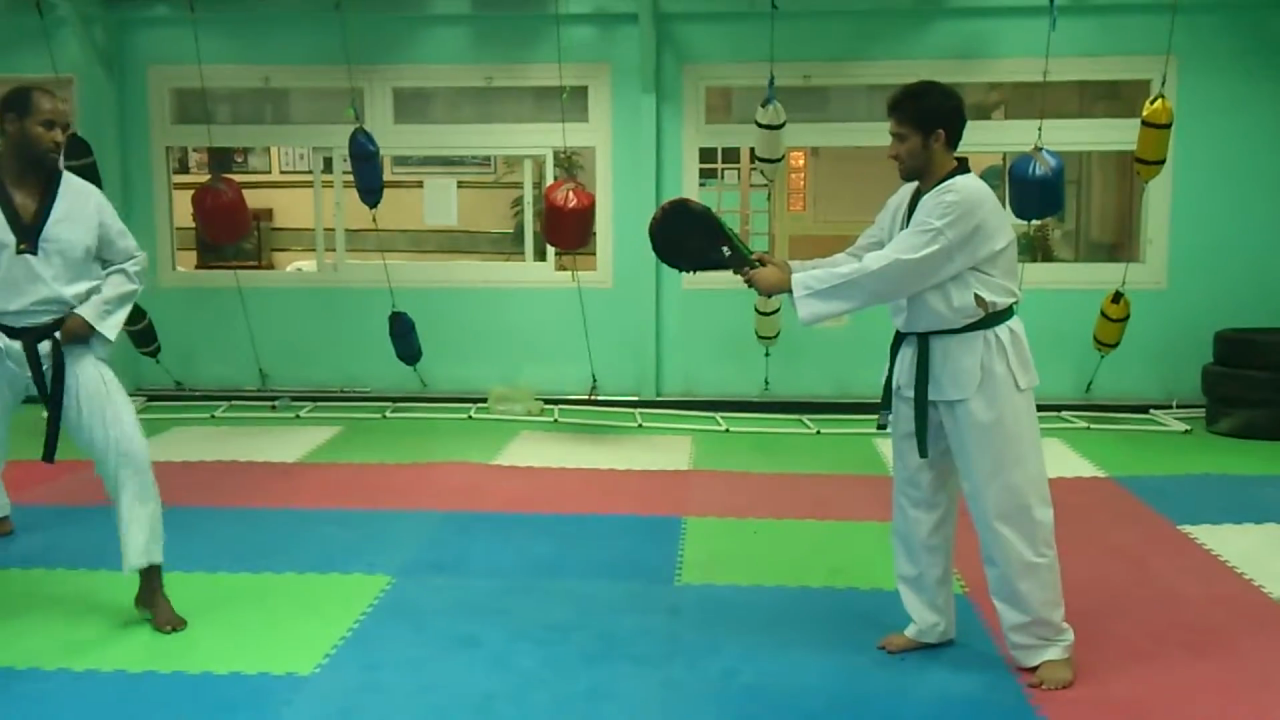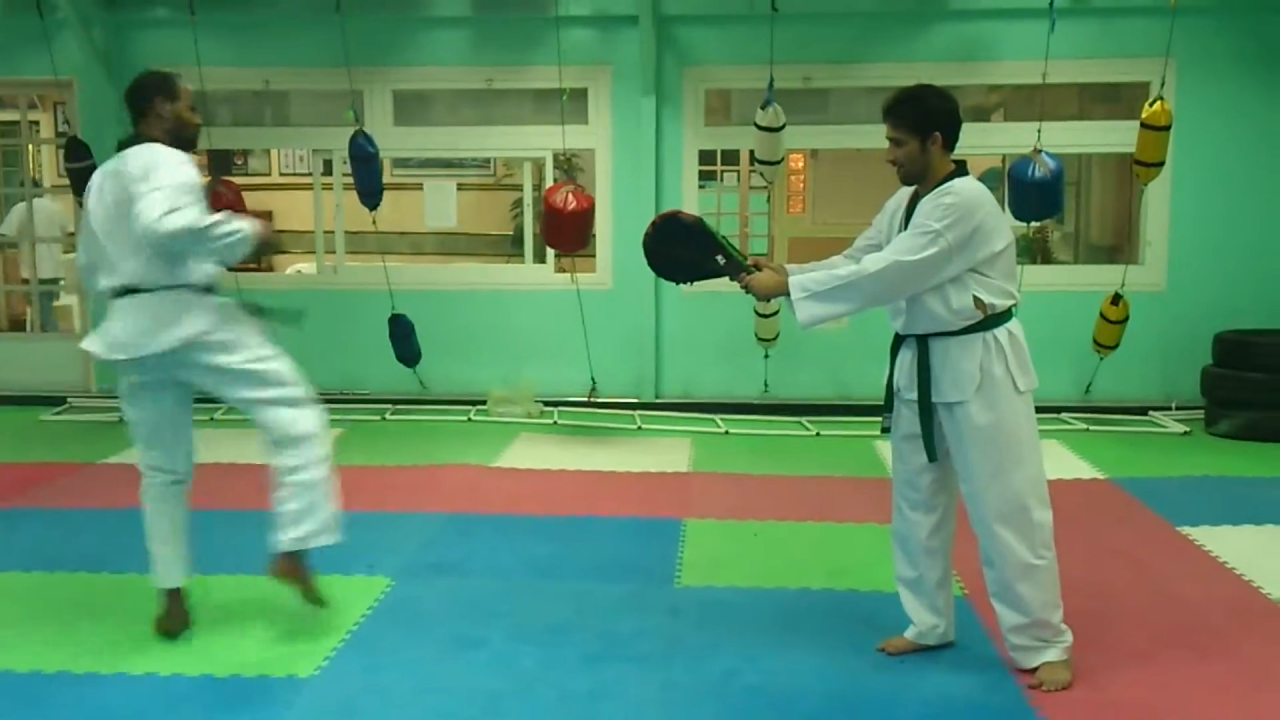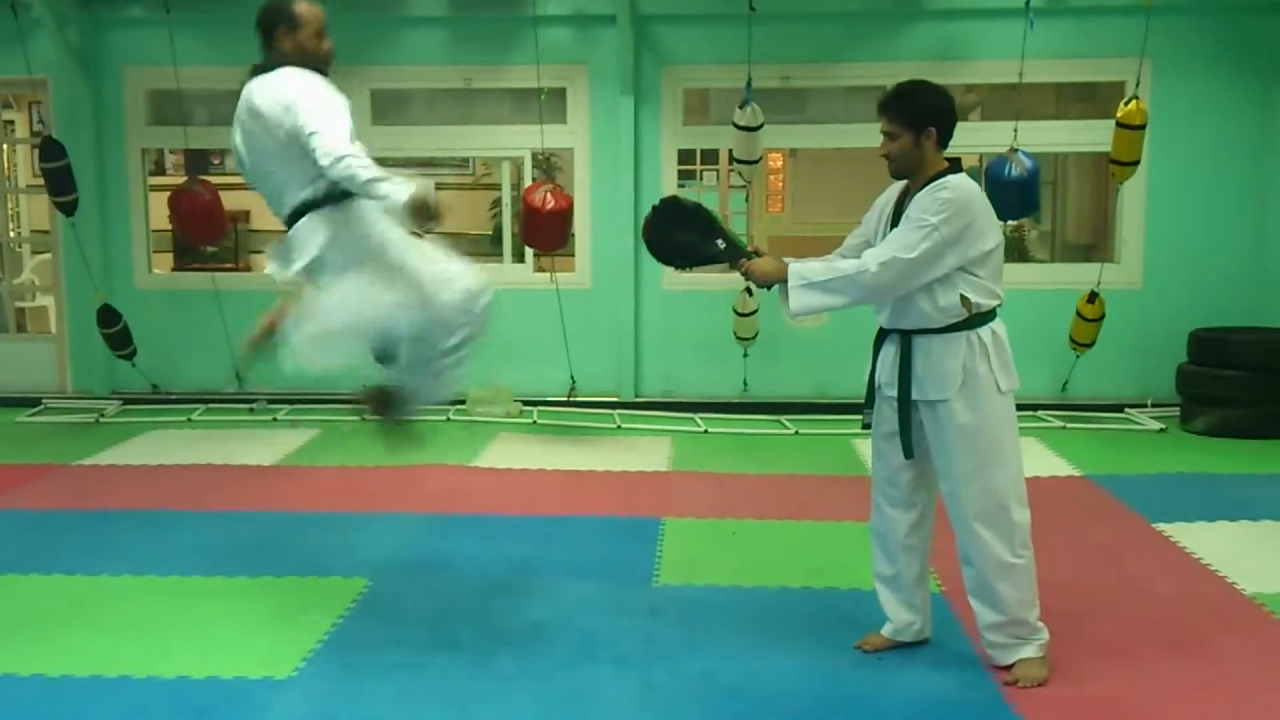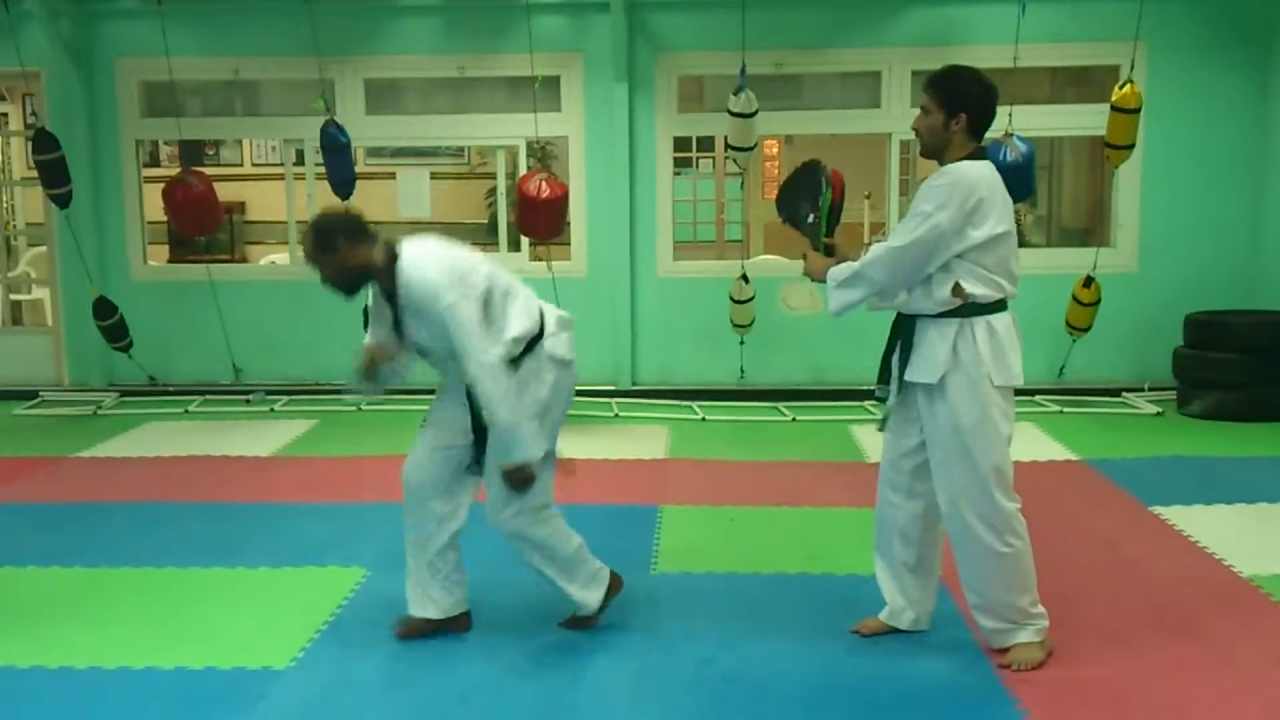
dt=0.7s
person 1, frame 1
left shoulder: (967, 200)
right shoulder: (908, 199)
left elbow: (889, 272)
right elbow: (860, 257)
left wrist: (790, 285)
right wrist: (789, 268)
left hip: (980, 365)
right hip: (921, 363)
left knee: (1007, 505)
right knee: (918, 498)
left ankle: (1045, 642)
right ankle: (928, 621)
person 1, frame 2
left shoulder: (965, 202)
right shoulder: (905, 202)
left elbow: (884, 275)
right elbow: (858, 259)
left wrist: (787, 288)
right wrist: (786, 271)
left hip: (980, 367)
right hip: (921, 364)
left knee: (1007, 507)
right knee: (917, 501)
left ankle: (1044, 643)
right ankle: (929, 623)
person 1, frame 3
left shoulder: (957, 199)
right shoulder: (896, 199)
left elbow: (883, 273)
right elbow: (851, 261)
left wrist: (786, 274)
right wrist: (777, 268)
left hip: (961, 366)
right hip: (903, 363)
left knee: (986, 506)
right knee: (896, 498)
left ankle: (1020, 640)
right ankle: (905, 620)
person 1, frame 4
left shoulder: (960, 183)
right shoulder: (962, 181)
left elbow: (898, 261)
left wrist: (831, 274)
right wrist: (849, 267)
left hip: (965, 355)
right hip: (928, 350)
left knee: (976, 496)
right knee: (904, 484)
left ankle: (1022, 627)
right ankle: (906, 607)
person 2, frame 1
left shoulder: (83, 197)
left elbow: (129, 262)
left wrist: (92, 315)
left hip: (69, 346)
left knee: (127, 450)
left ankle: (150, 584)
person 2, frame 2
left shoulder: (102, 179)
right shoulder: (162, 163)
left elbow: (92, 269)
right elbow: (167, 228)
right wrist: (244, 232)
left hip: (133, 332)
right hip: (191, 322)
left knee: (163, 469)
right knee: (298, 420)
left ankle: (173, 598)
right ankle: (293, 551)
person 2, frame 3
left shoulder: (265, 94)
right shoulder: (290, 85)
right elbow: (330, 153)
right wrist: (402, 195)
left hip: (346, 223)
right hip: (345, 223)
left knee: (461, 298)
person 2, frame 4
left shoulder: (425, 274)
right shoulder: (385, 287)
left elbow: (485, 363)
right elbow: (386, 352)
left wrist: (520, 452)
right wrist: (372, 365)
left hip: (529, 369)
right hip: (479, 378)
left knee: (517, 508)
right knee: (425, 481)
left ankle: (596, 588)
right ankle: (440, 607)
